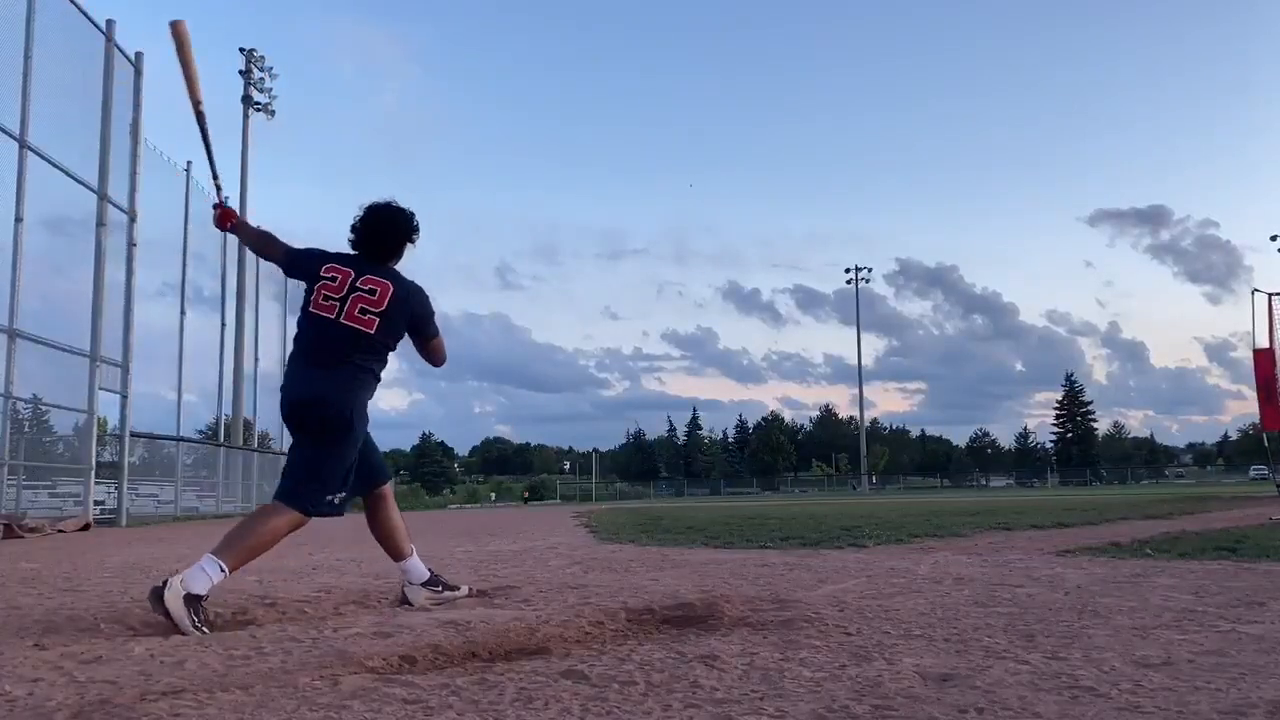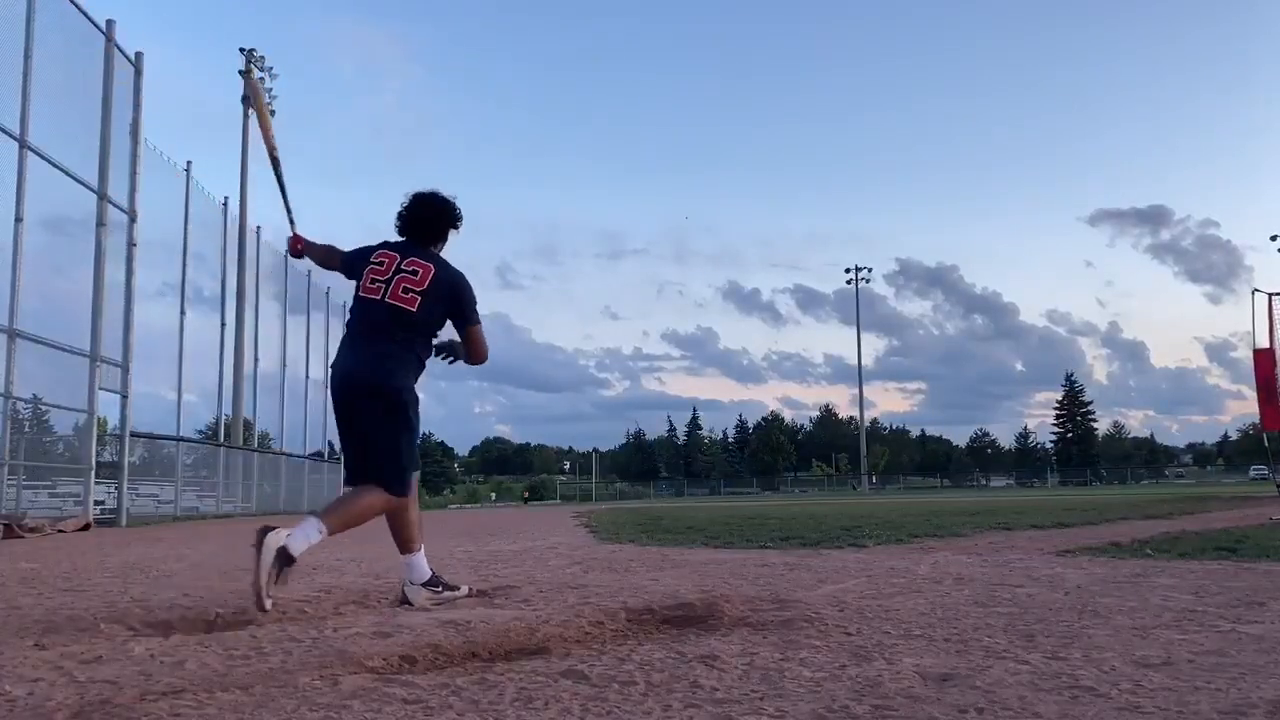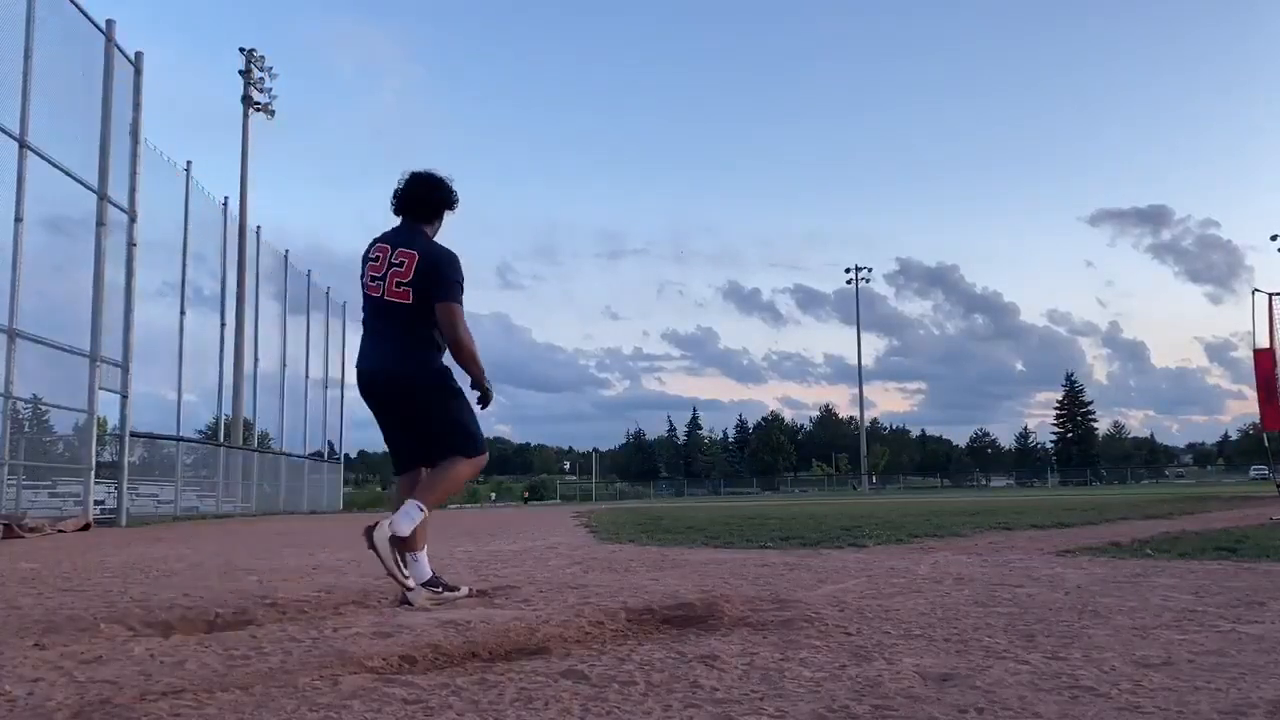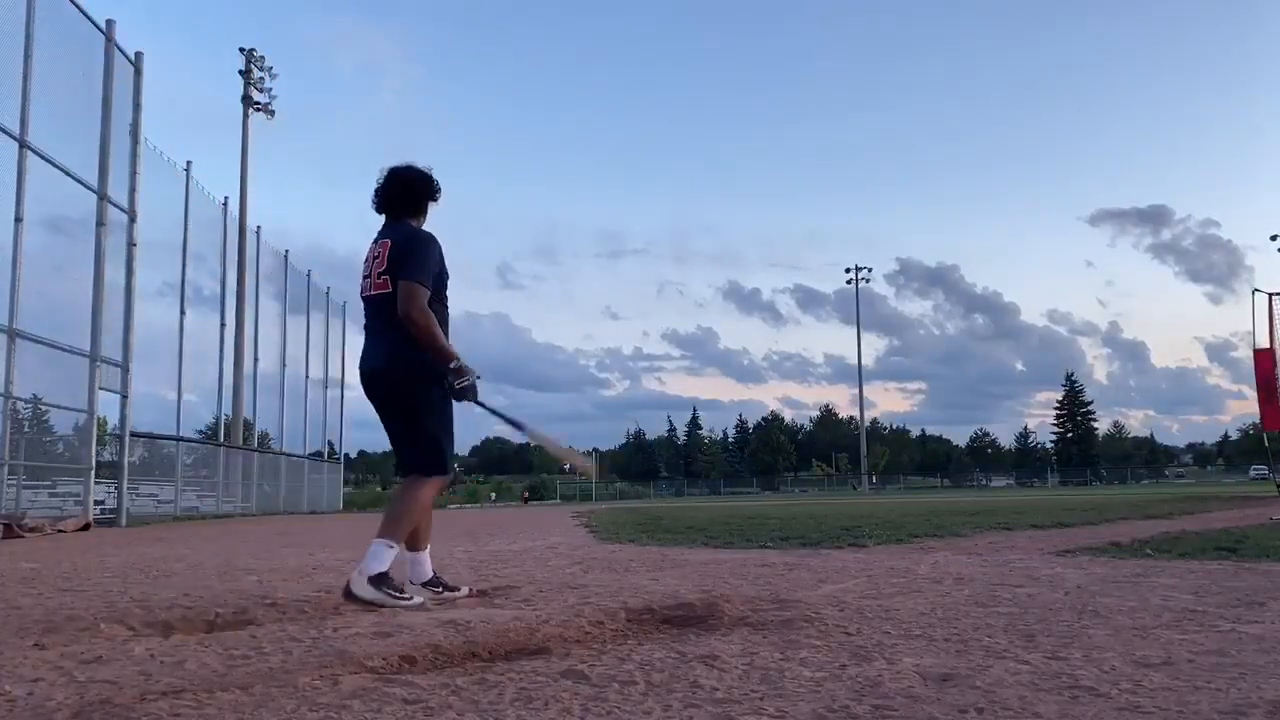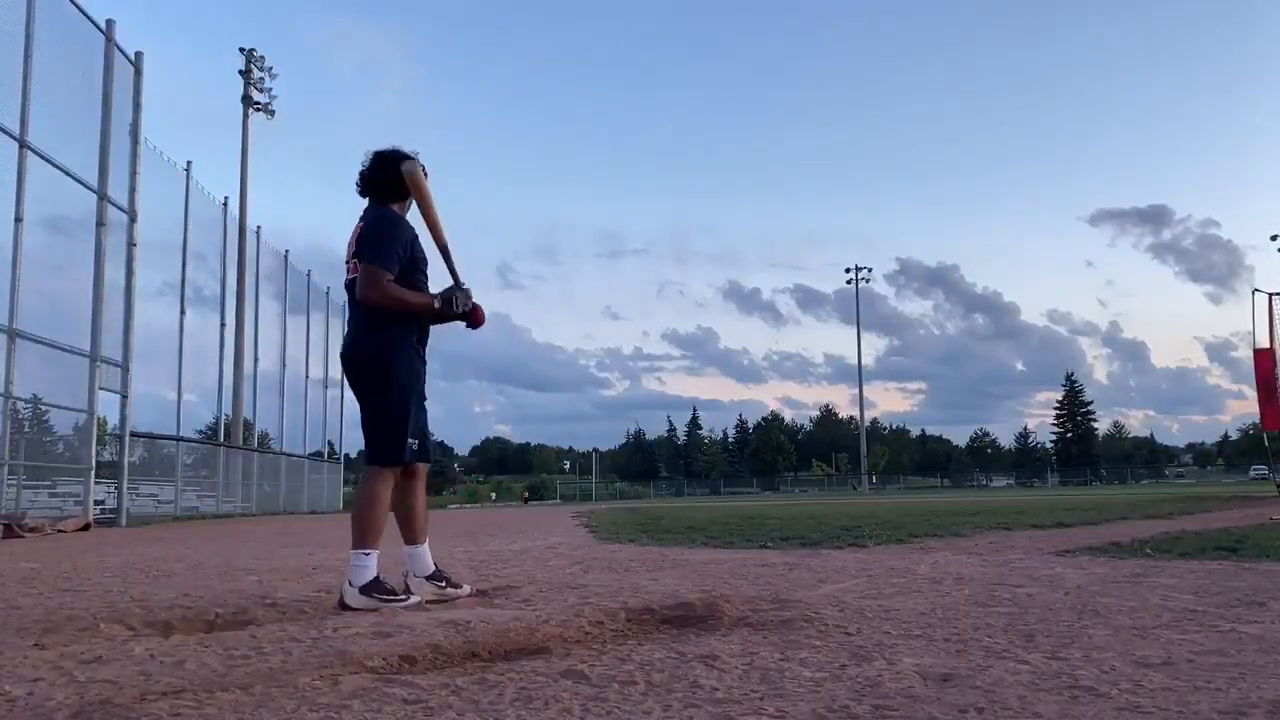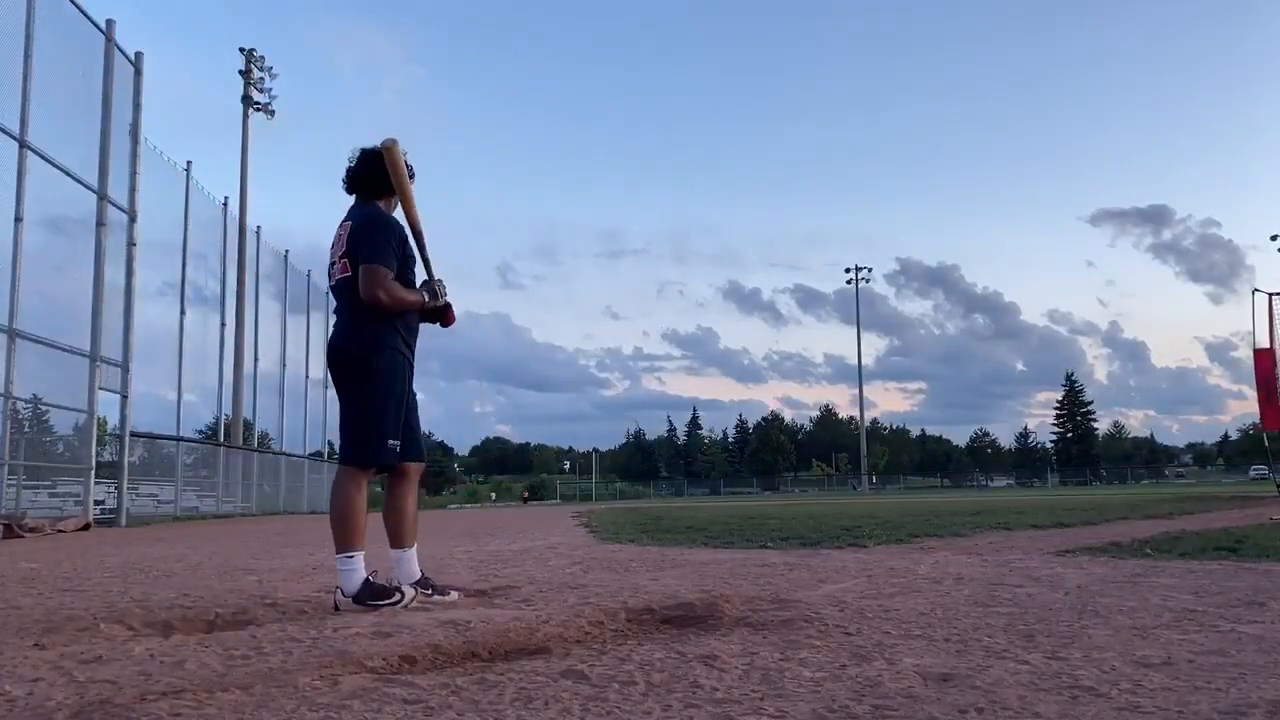
dt=0.3s
person 1, frame 1
left shoulder: (327, 265)
right shoulder: (410, 294)
left elbow: (274, 249)
right elbow: (437, 356)
left wrist: (235, 222)
left hip: (300, 394)
right hip: (337, 404)
left knee: (378, 486)
right knee: (294, 507)
left ankle: (419, 581)
right ankle: (192, 583)
person 1, frame 2
left shoulder: (377, 255)
right shoulder: (451, 279)
left elbow: (334, 258)
right elbow: (479, 353)
left wrist: (303, 247)
right wrist: (455, 348)
left hip: (347, 376)
right hip: (387, 383)
left knee: (404, 478)
right knee: (390, 489)
left ankle: (420, 581)
right ankle: (287, 542)
person 1, frame 3
left shoulder: (376, 248)
right shoulder: (438, 258)
right elbow: (452, 329)
right wrist: (480, 377)
left hip: (372, 371)
right hip: (415, 371)
left knee: (414, 469)
right knee: (470, 454)
left ankle: (419, 578)
right ankle: (395, 528)
person 1, frame 4
left shoulder: (377, 247)
right shoulder: (420, 242)
right elbow: (413, 310)
left wrist: (442, 364)
right wrist: (454, 364)
left hip: (377, 368)
right hip: (412, 368)
left knee: (416, 471)
right knee: (432, 473)
left ankle: (420, 577)
right ankle: (371, 571)
person 1, frame 5
left shoulder: (371, 227)
right shoulder: (389, 225)
right elbow: (373, 292)
left wrist: (454, 309)
right wrist: (438, 302)
left hip: (388, 357)
right hip: (385, 357)
left knee: (414, 464)
right knee: (386, 464)
left ankle: (422, 573)
right ankle: (361, 582)
person 1, frame 6
left shoulder: (350, 226)
right shoulder: (380, 224)
right elbow: (377, 293)
left wrist: (427, 306)
right wrist: (426, 298)
left hip: (383, 357)
right hip: (372, 356)
left knee: (407, 466)
right knee: (358, 464)
left ankle: (408, 578)
right ankle: (352, 584)
